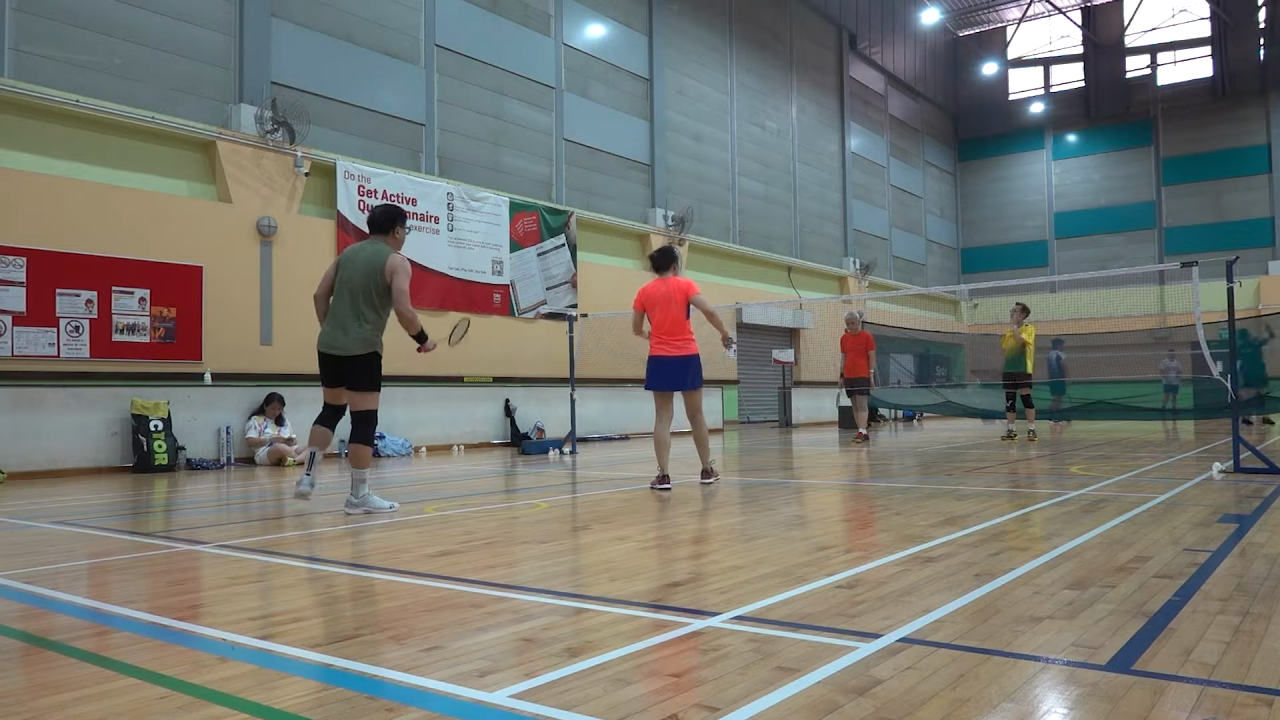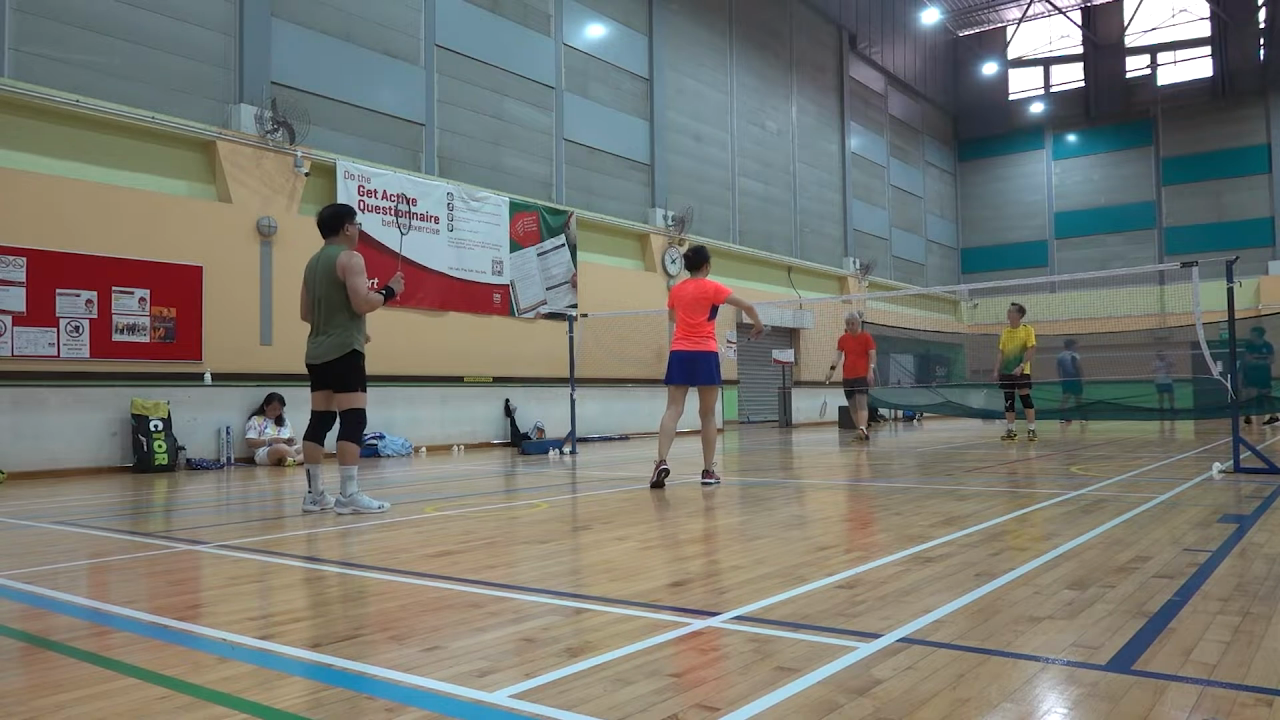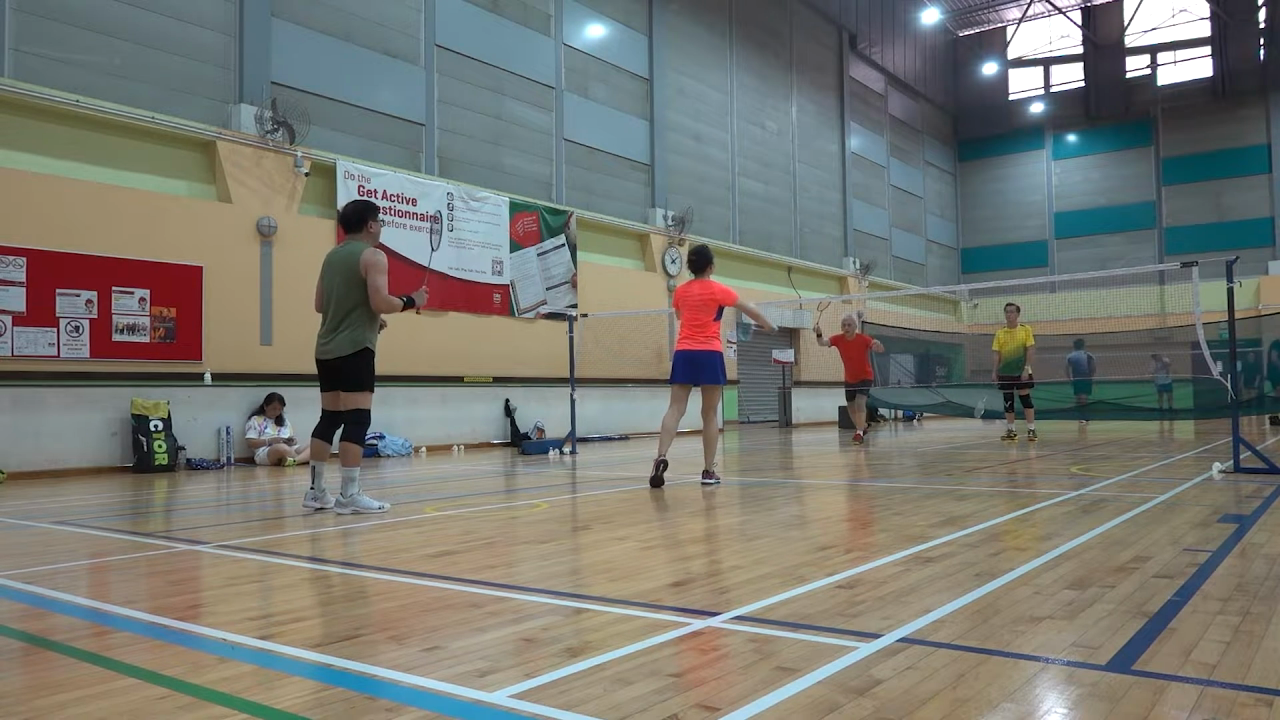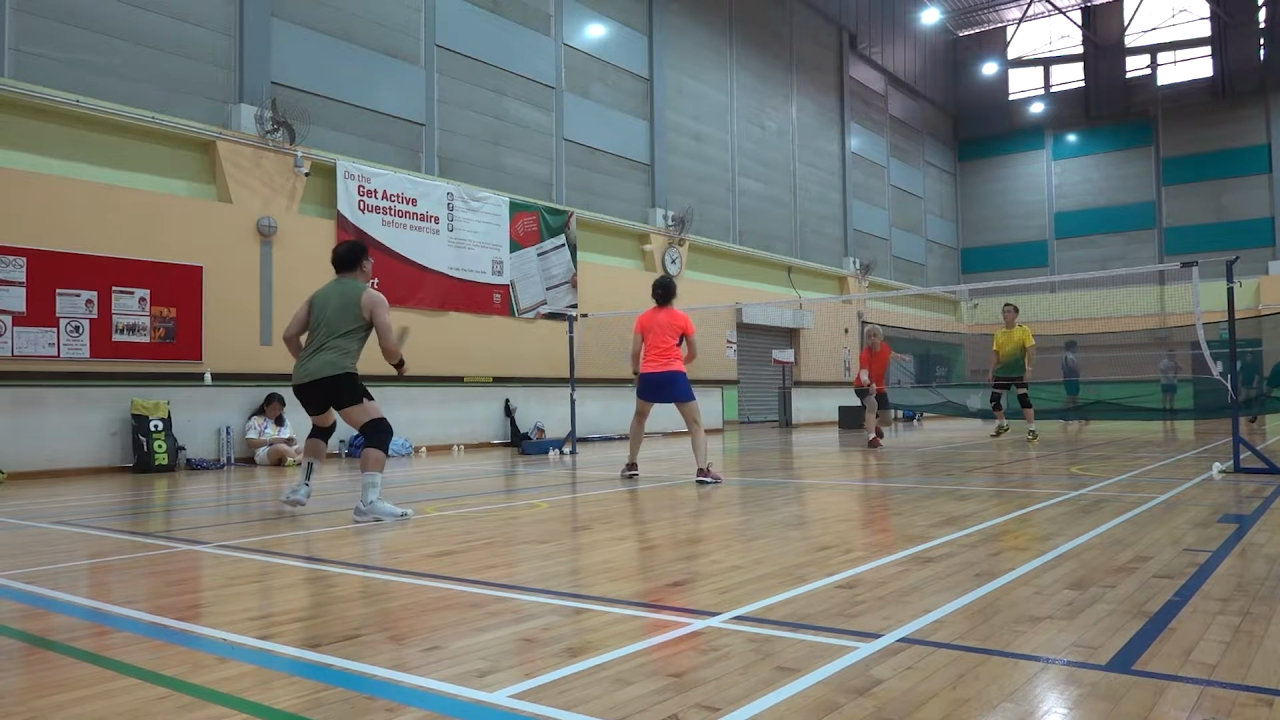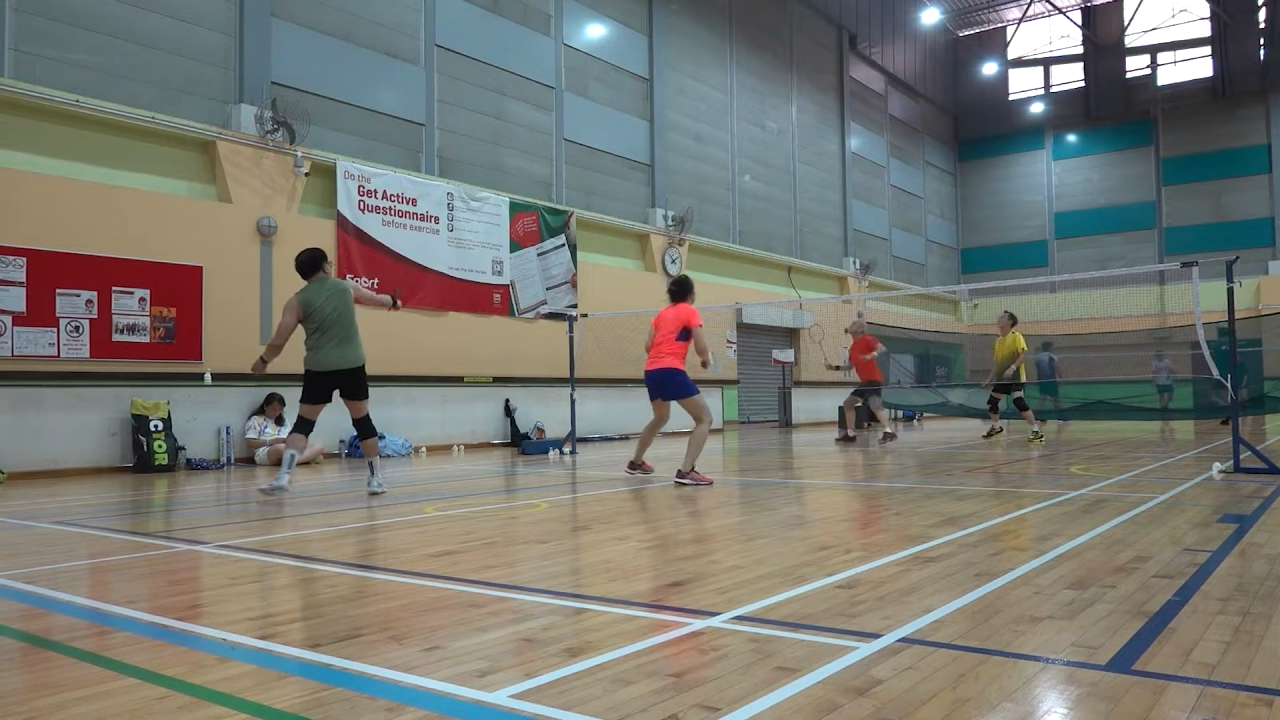
dt=1s
person 1, frame 1
left shoulder: (348, 253)
right shoulder: (396, 262)
left elbow: (320, 295)
right elbow: (403, 311)
right wrist: (422, 337)
left hip: (329, 346)
right hip: (362, 350)
left knee: (331, 410)
right knee: (364, 421)
left ankle: (308, 477)
right ankle: (359, 496)
person 1, frame 2
left shoulder: (313, 262)
right shoulder: (350, 258)
right elbow: (362, 303)
right wrist: (389, 291)
left hip: (317, 353)
right hip: (344, 352)
left knee: (320, 420)
right knee: (353, 421)
left ankle: (314, 493)
right ankle: (348, 494)
person 1, frame 3
left shoulder: (331, 257)
right shoulder: (373, 256)
right elbow: (380, 302)
right wrist: (411, 301)
left hip: (327, 350)
right hip: (354, 349)
left knee: (329, 418)
right knee: (356, 420)
left ankle: (316, 490)
right ankle: (349, 495)
person 1, frame 4
left shoulder: (319, 295)
right shoulder: (372, 297)
left elbow: (290, 335)
right elbow: (388, 346)
right wrist: (399, 363)
left hip: (306, 377)
right hip: (339, 375)
left knee: (323, 428)
right knee: (379, 431)
left ankle: (301, 488)
right ankle: (370, 502)
person 1, frame 5
left shoulder: (297, 300)
right shoulder: (347, 287)
left elbow: (278, 341)
right elbow: (378, 300)
left wrist: (262, 361)
right wrist: (394, 301)
left hip: (318, 368)
right hip: (352, 365)
left knee: (303, 424)
right knee: (362, 422)
left ankle: (283, 475)
right ankle: (375, 479)
person 2, frame 1
left shoulder: (644, 291)
right shoulder: (685, 285)
left elbow: (636, 328)
right elbow: (709, 311)
right wrist: (725, 334)
left hip: (659, 359)
right hip: (686, 357)
left knee: (663, 418)
right knee: (696, 415)
left ankle: (663, 475)
right ankle: (707, 470)
person 2, frame 2
left shoulder: (676, 290)
right shoulder: (712, 288)
right elbow: (747, 306)
right wrist: (758, 325)
left hip: (679, 354)
right hip: (705, 354)
left knee: (673, 410)
right knee: (708, 414)
left ankle: (662, 461)
right ankle: (708, 471)
person 2, frame 3
left shoulder: (680, 291)
right shoulder: (718, 290)
right elbow: (751, 311)
right wrist: (769, 325)
left hip: (683, 354)
right hip: (709, 355)
left knee: (675, 409)
right knee: (709, 415)
left ankle: (661, 456)
right ankle: (708, 471)
person 2, frame 4
left shoulder: (643, 318)
right shoulder: (683, 318)
left elbow: (636, 351)
right elbow: (693, 354)
left wrist: (635, 371)
left hip: (648, 375)
right hip: (675, 375)
left knee: (640, 416)
right knee: (695, 425)
left ankle: (631, 464)
right ankle: (702, 470)
person 2, frame 5
left shoulder: (663, 313)
right shoulder: (691, 312)
left elbow: (650, 346)
right elbow: (701, 346)
right wrist: (705, 359)
left hip: (652, 371)
right hip: (671, 371)
left knee: (661, 418)
right knee: (705, 419)
left ankle: (635, 462)
right ankle: (686, 471)
